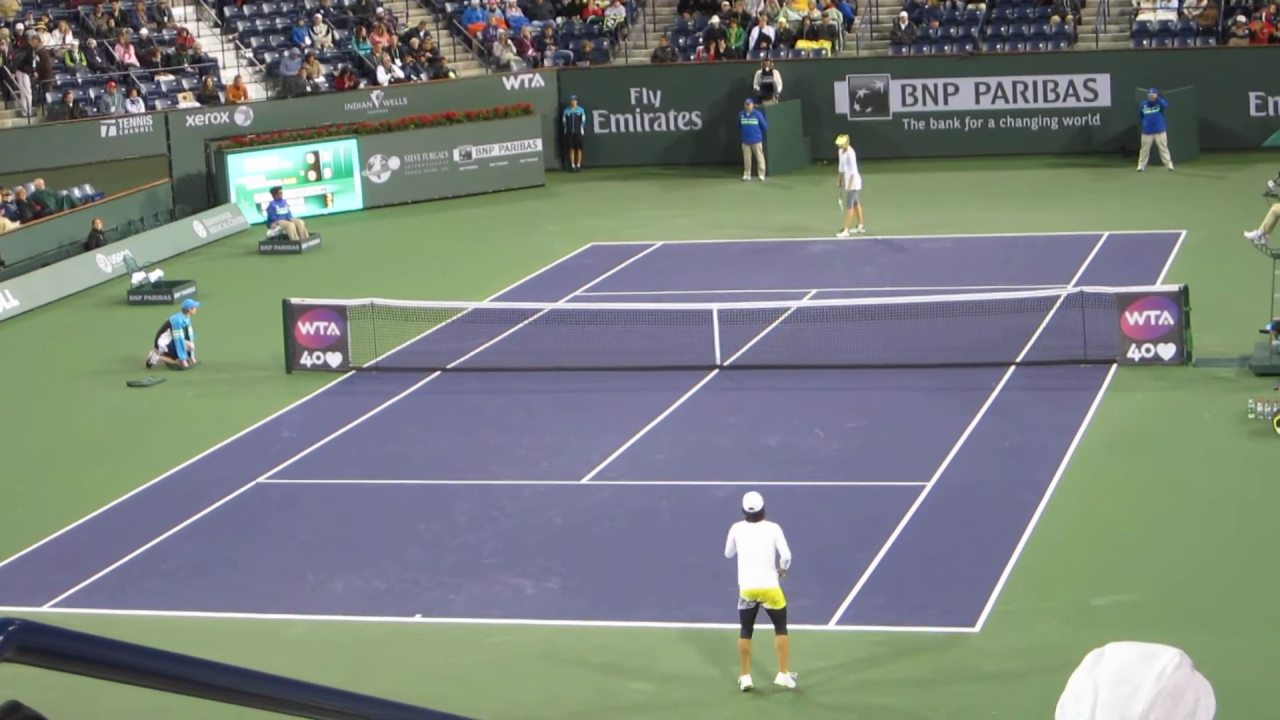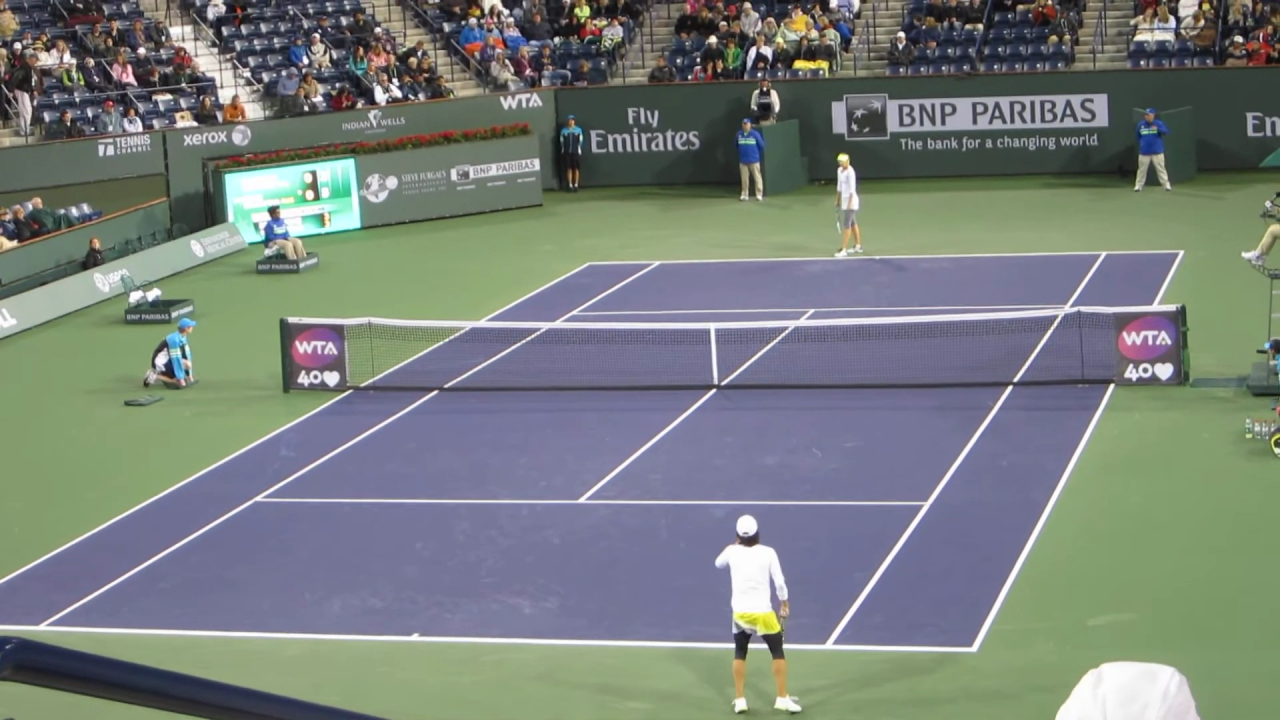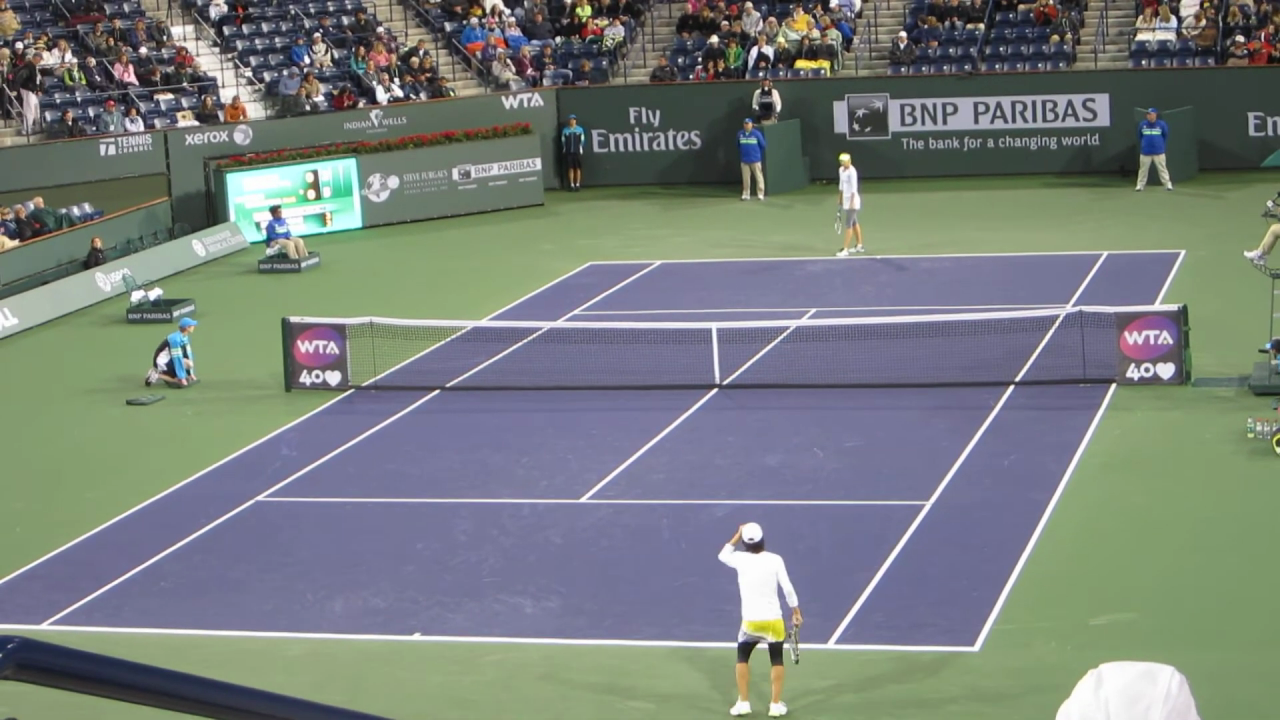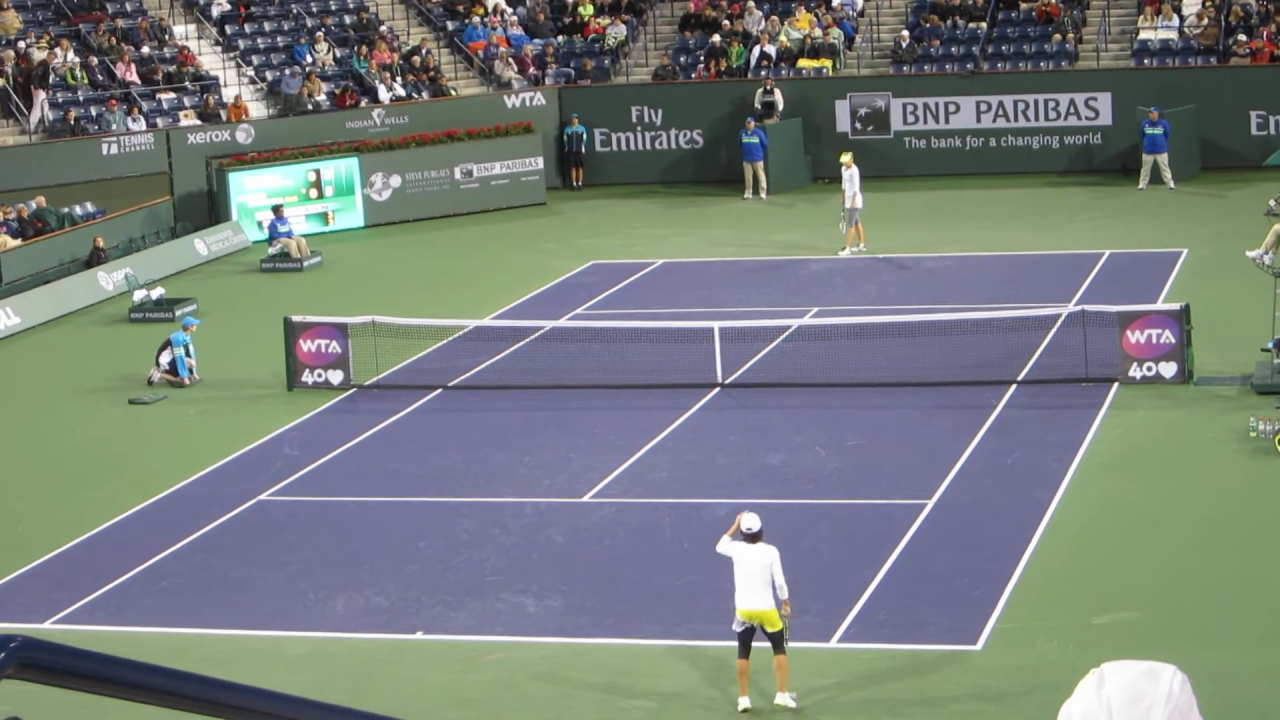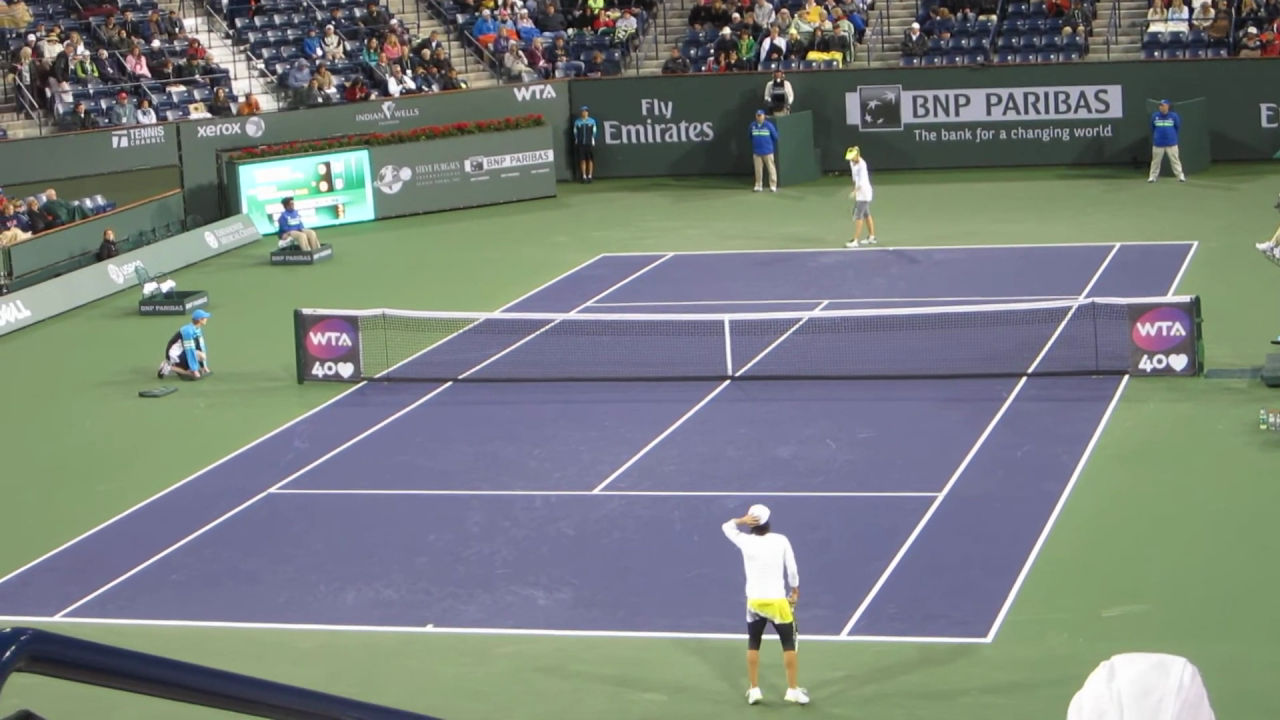
dt=0.5s
person 1, frame 1
left shoulder: (737, 529)
right shoulder: (773, 529)
left elbow: (728, 553)
right elbow: (786, 556)
right wrist: (781, 569)
left hip: (747, 590)
right hip: (770, 589)
left knee: (745, 632)
right knee: (781, 629)
left ankle: (745, 676)
right ankle: (783, 674)
person 1, frame 2
left shoulder: (733, 552)
right shoulder: (768, 553)
left elbow: (718, 563)
right elbow: (779, 582)
left wrist: (735, 543)
right wrist: (784, 604)
left hip: (740, 613)
right hip: (763, 613)
left knee: (739, 654)
right knee: (777, 653)
left ankle: (740, 699)
right ankle: (783, 698)
person 1, frame 3
left shoulder: (740, 559)
right shoulder: (775, 560)
left elbow: (722, 555)
right elbow: (788, 589)
left wrist: (738, 536)
right wrist: (796, 612)
left hip: (751, 620)
right hip: (773, 620)
left knee: (742, 658)
right knee: (777, 659)
left ankle: (742, 702)
right ankle: (776, 704)
person 1, frame 4
left shoulder: (736, 549)
right shoulder: (771, 551)
left elbow: (719, 547)
right elbow: (779, 582)
left wrist: (735, 526)
right wrist: (786, 603)
left hip: (744, 610)
right hip: (767, 610)
left knee: (743, 653)
right knee: (779, 649)
left ankle: (743, 698)
right ankle: (782, 693)
person 1, frame 5
left shoulder: (745, 541)
right shoulder: (781, 541)
left elbow: (726, 526)
right elbow: (792, 570)
left wrist: (742, 520)
right wrist: (795, 591)
left hip: (755, 601)
right hip: (777, 601)
left knee: (753, 645)
right knee: (789, 644)
left ankle: (754, 689)
right ankle: (793, 689)
